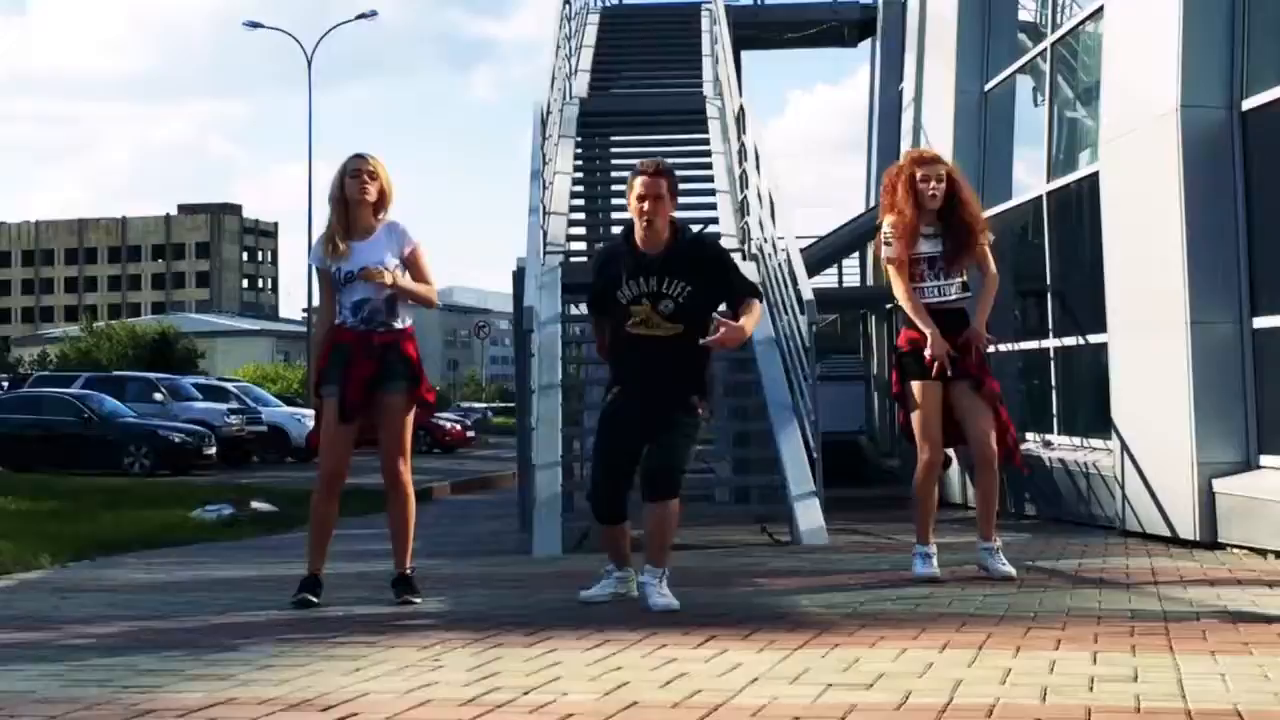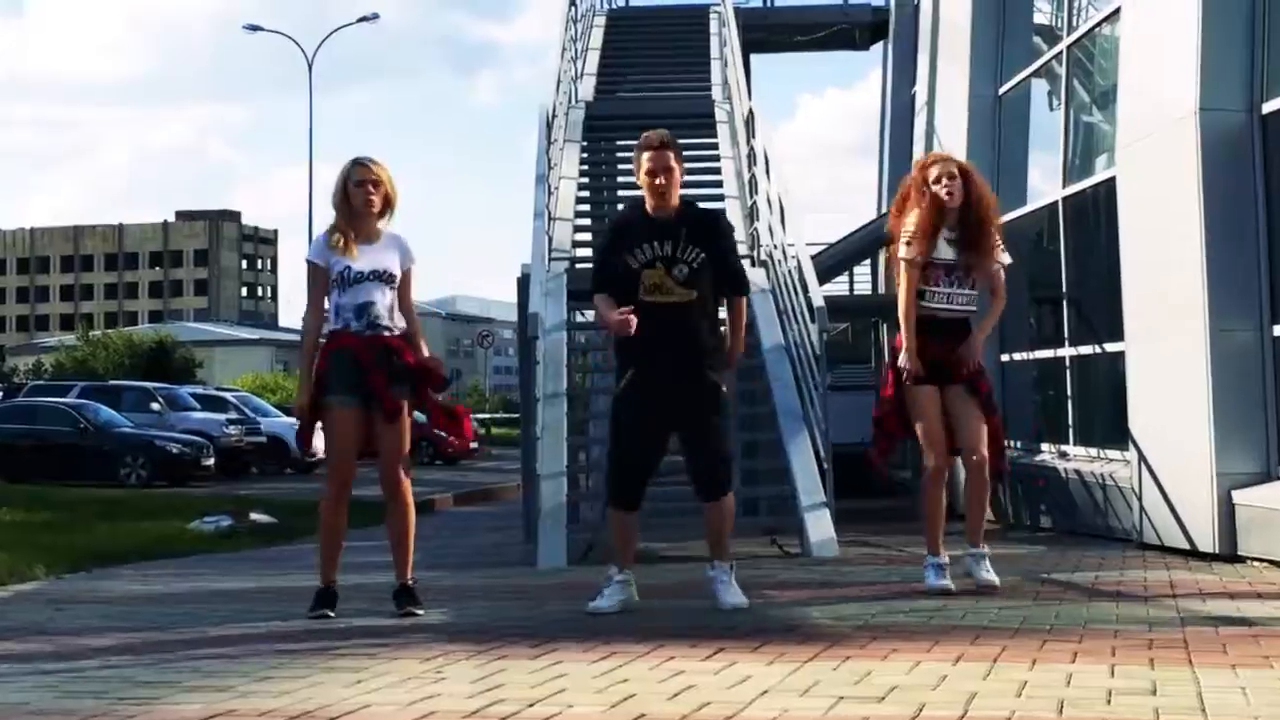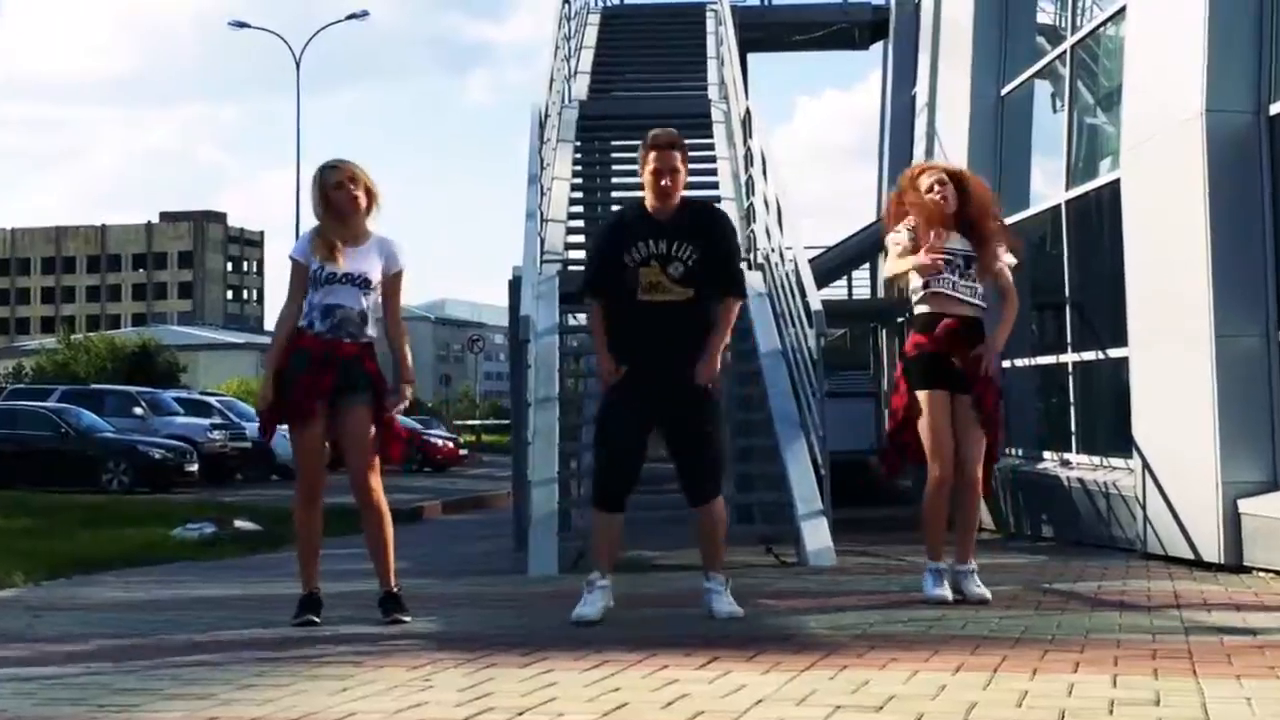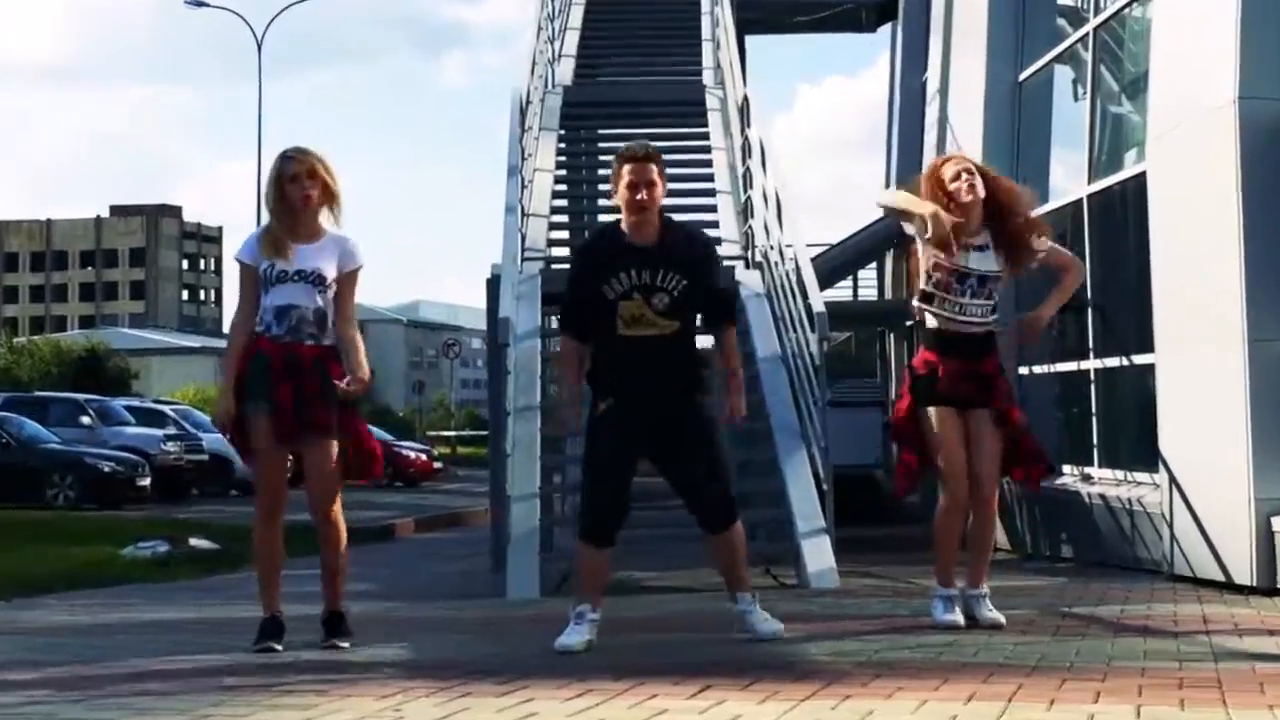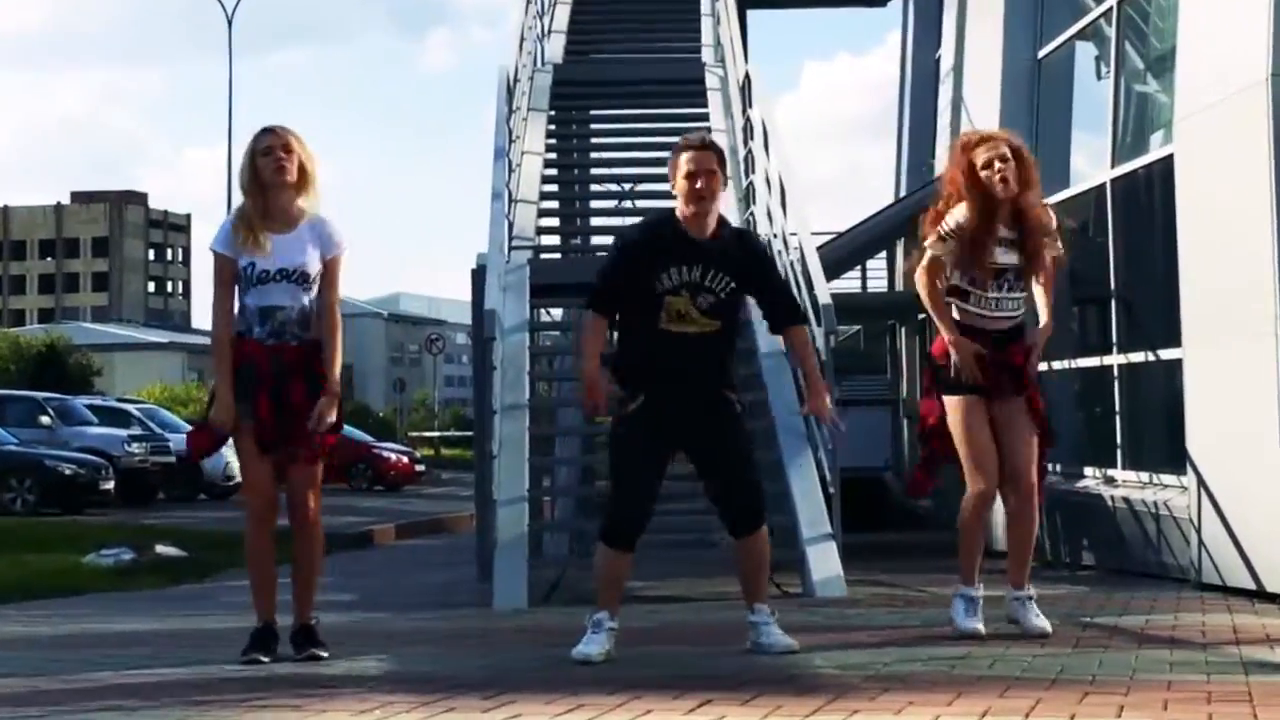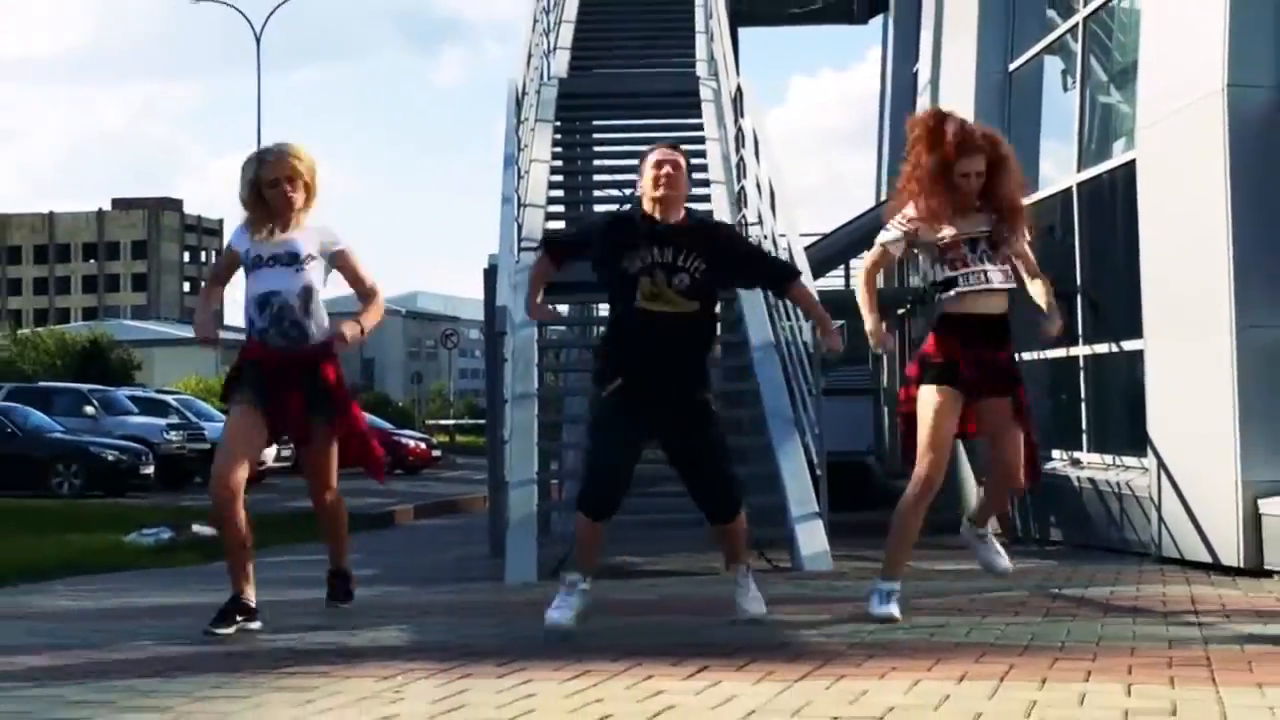
dt=0.4s
person 1, frame 1
left shoulder: (703, 252)
right shoulder: (613, 255)
left elbow: (750, 300)
left wrist: (742, 326)
right wrist: (606, 350)
left hip: (683, 392)
right hip: (628, 389)
left knee: (661, 474)
right knee: (605, 487)
left ankle: (655, 577)
right ankle: (619, 572)
person 1, frame 2
left shoulder: (711, 226)
right shoulder: (620, 228)
left elbow: (735, 289)
right elbow: (601, 291)
left wrist: (733, 342)
right wrist: (613, 317)
left hip: (699, 371)
right hip: (640, 372)
left knee: (714, 475)
right knee: (624, 478)
left ankle: (721, 574)
right ankle: (622, 580)
person 1, frame 3
left shoulder: (711, 223)
right shoulder: (619, 227)
left elbow: (733, 293)
right elbow: (595, 294)
left wrist: (714, 350)
right wrist: (603, 353)
left hip: (689, 372)
right hip: (629, 372)
left knee: (704, 477)
right knee: (611, 478)
left ankle: (715, 585)
right ankle: (599, 586)
person 1, frame 4
left shoulder: (694, 247)
right shoulder: (594, 253)
left elbow: (722, 320)
right elbow: (573, 329)
left wrist: (736, 385)
right wrist: (572, 396)
left hip: (680, 401)
right hip: (614, 404)
left knee: (718, 505)
right knee: (599, 513)
left ankle: (746, 606)
right ankle: (584, 617)
person 1, frame 5
left shoulder: (746, 248)
right shoulder: (644, 239)
left elbow: (788, 315)
right elbow: (600, 304)
left wrist: (814, 386)
right wrist: (592, 369)
left hip: (712, 397)
right hip: (646, 398)
left knee: (748, 506)
right knee: (625, 512)
person 1, frame 6
left shoulder: (714, 236)
right shoulder: (617, 228)
left elbow: (781, 276)
right elbow: (555, 251)
left wrist: (822, 324)
right wrist: (535, 297)
left hip: (688, 389)
right hip: (625, 387)
left knee: (721, 490)
right knee: (601, 487)
left ankle: (739, 578)
right ankle: (575, 587)
person 2, frame 1
left shoulder: (397, 235)
right shoulder: (326, 245)
left elbow: (430, 295)
right elbow: (326, 313)
left wrist: (398, 282)
right wrist: (316, 373)
left hip: (394, 353)
right hip: (345, 354)
left knee: (396, 471)
right knee: (330, 472)
left ankle: (403, 572)
right ankle: (312, 574)
person 2, frame 2
left shoulder: (398, 246)
right shoulder: (327, 245)
left elbow: (406, 312)
right elbow: (314, 314)
left wrist: (424, 357)
right wrist: (305, 378)
left hip: (392, 360)
right hip: (343, 359)
left knee: (395, 479)
right knee: (339, 480)
left ankle: (405, 584)
right ankle: (326, 586)
person 2, frame 3
left shoulder: (385, 250)
right shoulder: (311, 244)
left elbow: (393, 321)
right elbow: (291, 310)
left wrist: (406, 379)
right wrist: (269, 374)
left hip: (357, 365)
right hip: (307, 361)
left knee: (367, 482)
right knee: (310, 484)
left ankle: (390, 590)
right ankle: (310, 592)
person 2, frame 4
left shoulder: (341, 247)
right shoulder: (260, 244)
left elbow: (345, 321)
right elbow: (244, 317)
left wrist: (359, 371)
right wrist: (227, 386)
left hip: (319, 370)
right hip: (266, 368)
left knee: (325, 503)
right knee: (270, 502)
left ankle: (334, 611)
right ankle: (271, 616)
person 2, frame 5
left shoulder: (320, 231)
right shoulder: (234, 231)
left elbow: (330, 315)
right elbow: (222, 317)
left wrist: (332, 390)
right wrist: (223, 393)
left hip: (304, 367)
right hip: (251, 368)
left knee: (303, 502)
right knee: (260, 504)
right ankle: (264, 625)
person 2, frame 6
left shoulder: (321, 236)
right shoulder: (247, 234)
left elbow: (371, 294)
right elbow: (213, 283)
left wrist: (357, 325)
right wrist: (205, 317)
left hip: (313, 367)
right hip: (259, 368)
left knee: (323, 492)
right knee: (224, 482)
left ankle: (338, 566)
right ankle: (244, 599)
person 3, frame 1
left shoulder: (964, 226)
right shoulder: (897, 227)
left elbow: (989, 275)
right elbow: (900, 287)
left wrist: (980, 321)
right wrist: (931, 334)
left hip: (962, 342)
right hip: (919, 345)
left knee: (988, 448)
right knee: (930, 454)
left ankle: (988, 545)
right ankle: (924, 549)
person 3, frame 2
left shoulder: (983, 234)
right shoulder: (917, 228)
left elbow: (998, 296)
right elbow: (906, 294)
left wrist: (978, 340)
right wrist: (906, 352)
left hip: (962, 350)
right hip: (921, 348)
left knee: (979, 455)
right knee: (936, 460)
left ankle: (976, 553)
right ankle: (935, 560)
person 3, frame 3
left shoulder: (983, 239)
right shoulder: (914, 233)
left elbow: (1011, 299)
right elbow: (891, 268)
left wrist: (997, 341)
right wrist: (914, 261)
left hip: (973, 355)
right hip: (927, 350)
left knee: (972, 471)
right knee: (942, 468)
left ankle: (964, 568)
right ankle: (934, 568)
person 3, frame 4
left shoulder: (1011, 235)
right shoulder: (934, 226)
left elbow: (1073, 270)
right elbow: (891, 198)
left wrist: (1043, 314)
right wrist: (930, 211)
left hip: (985, 366)
right hip: (937, 368)
left knee: (986, 488)
right knee: (956, 488)
left ankle: (977, 592)
right ankle: (945, 593)
person 3, frame 5
left shoulder: (1036, 222)
right shoulder: (962, 221)
right elbow: (924, 276)
left wrist: (1042, 324)
right wrist: (948, 332)
left hip: (1011, 357)
right hip: (959, 361)
left knee: (1025, 481)
right knee: (984, 482)
person 3, frame 6
left shoulder: (1003, 217)
right shoulder: (922, 214)
left elbow: (1032, 271)
right elbow: (868, 267)
left wrist: (1050, 307)
right wrist: (872, 318)
left hip: (998, 350)
right hip: (947, 352)
left knee: (1012, 478)
right knee: (928, 477)
left ankle: (979, 527)
right ankle: (887, 584)
